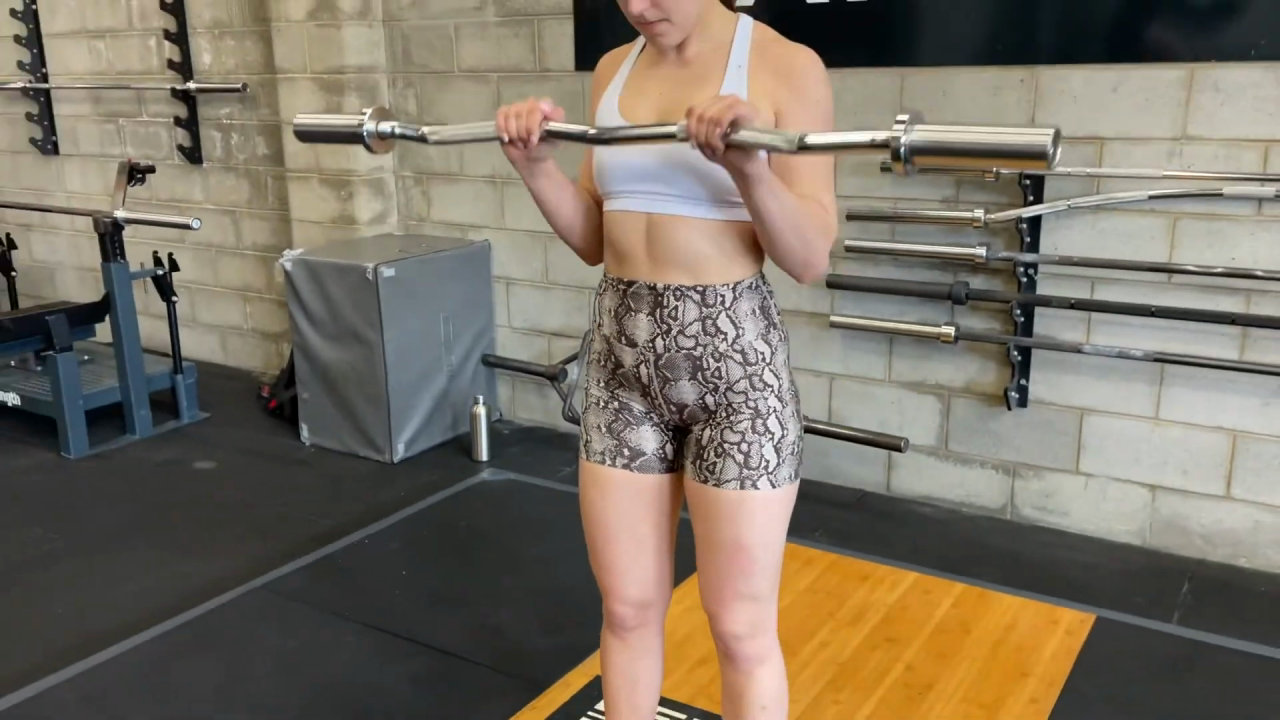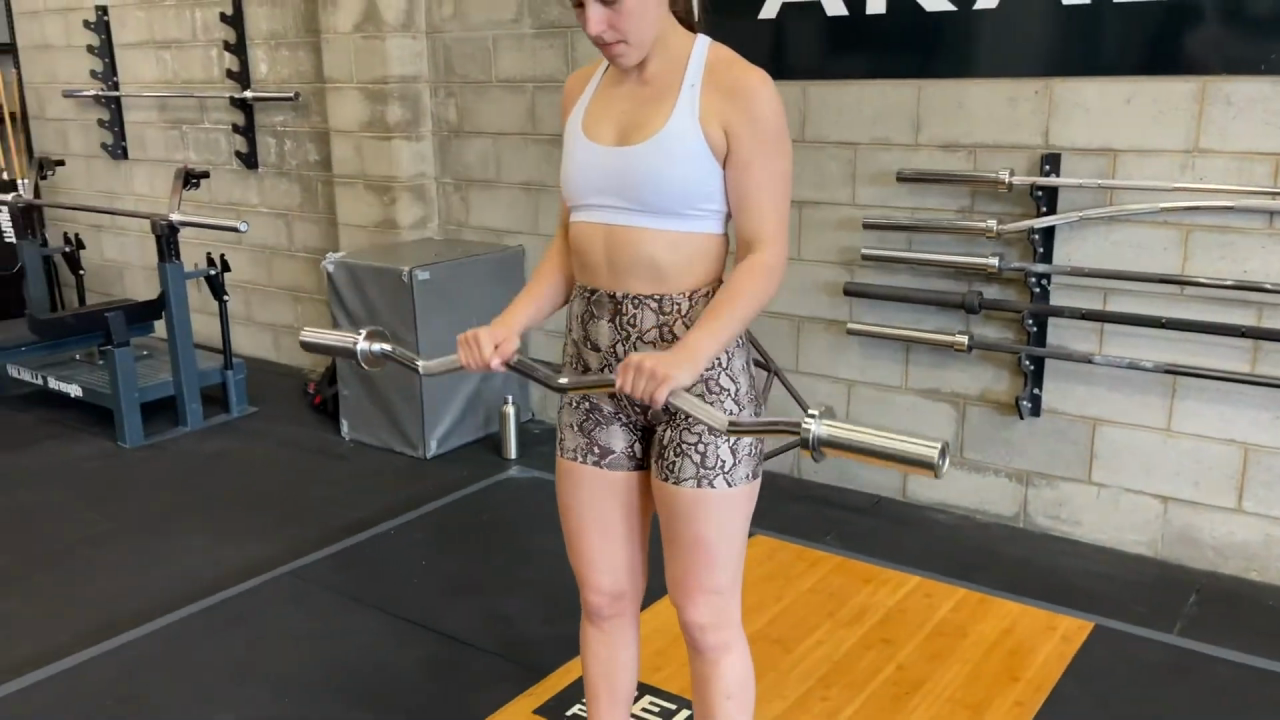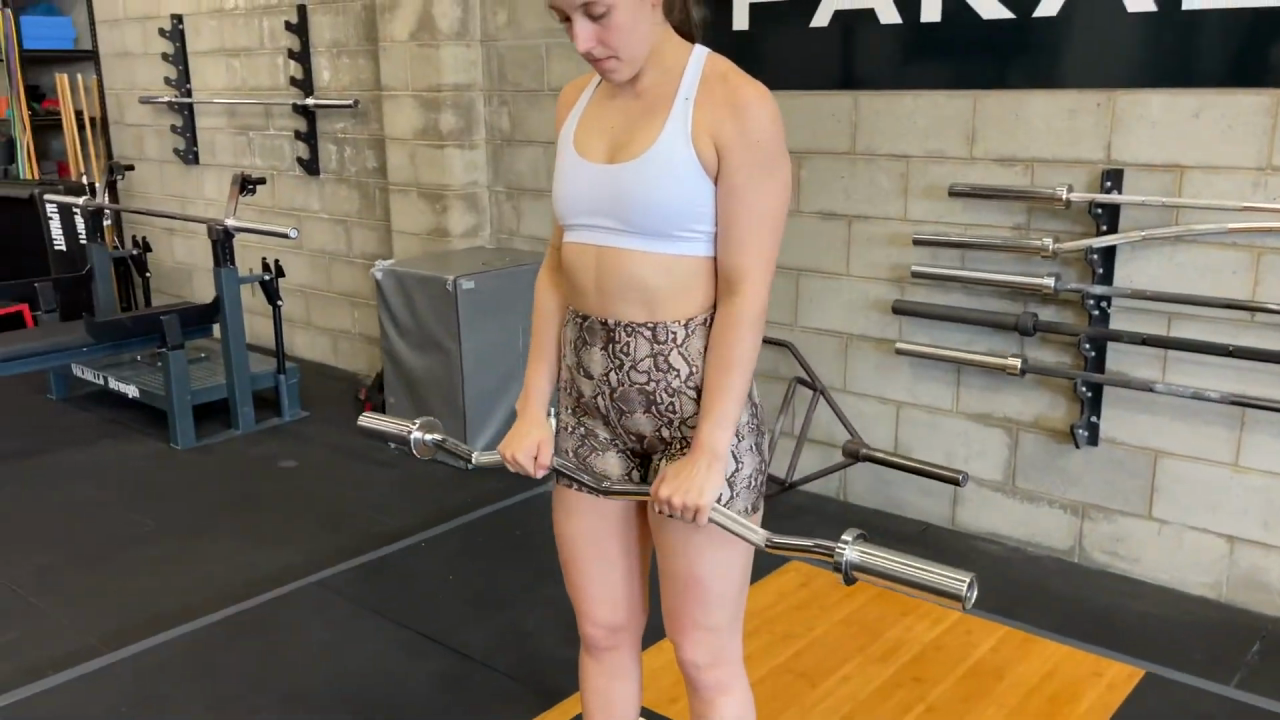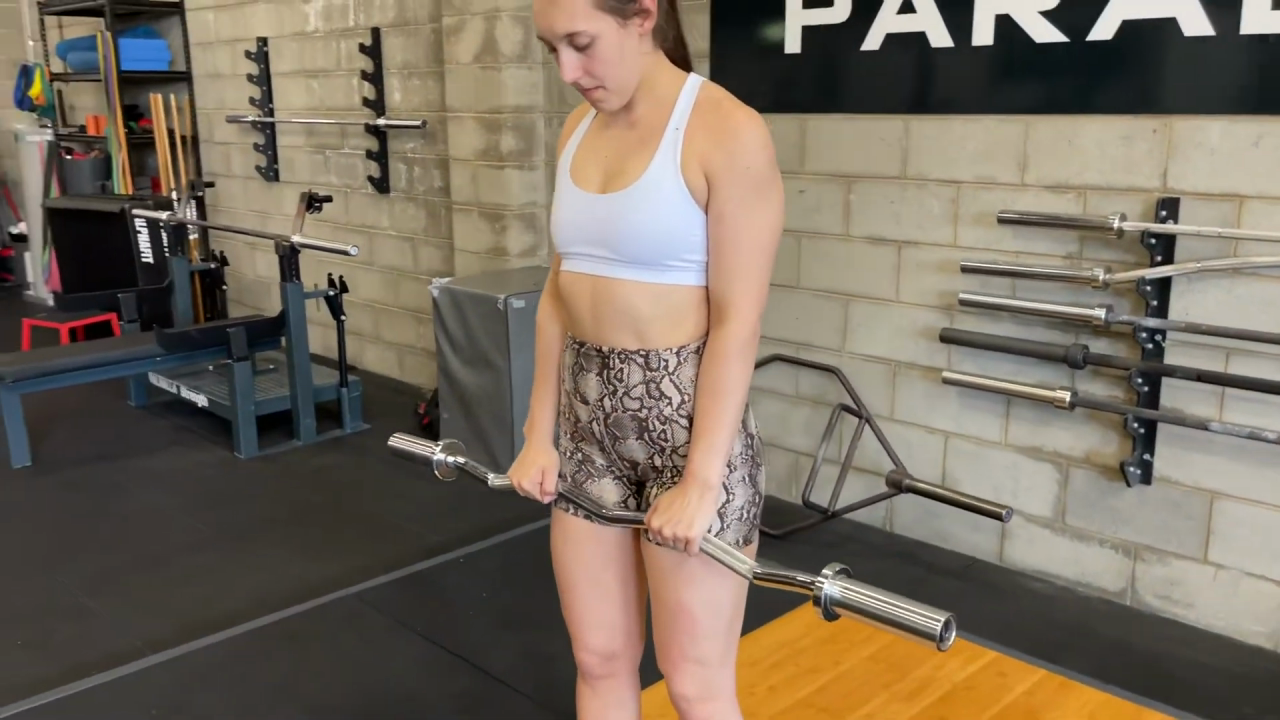
dt=0.7s
person 1, frame 1
left shoulder: (782, 65)
right shoulder: (612, 69)
left elbow: (811, 257)
right elbow: (594, 242)
left wrist: (745, 165)
right wrist: (534, 164)
left hip: (731, 349)
right hip: (621, 347)
left knee: (741, 624)
right knee: (626, 608)
person 1, frame 2
left shoulder: (737, 88)
right shoulder: (581, 88)
left elbow: (764, 255)
left wrist: (684, 357)
right wrist: (511, 321)
left hip: (699, 366)
right hip: (592, 356)
left knee: (706, 615)
right knee: (603, 599)
person 1, frame 3
left shoulder: (735, 104)
right shoulder: (575, 101)
left elbow: (746, 293)
right elbow: (558, 267)
left wrist: (708, 450)
right wrist: (532, 406)
left hip: (694, 382)
right hip: (590, 386)
left knee: (704, 655)
right knee: (601, 631)
person 1, frame 4
left shoulder: (727, 132)
right shoulder: (578, 129)
left elbow: (737, 322)
right elbow: (559, 294)
left wrist: (699, 483)
right wrist: (539, 433)
left hip: (688, 416)
right hip: (590, 416)
right knee: (598, 658)
